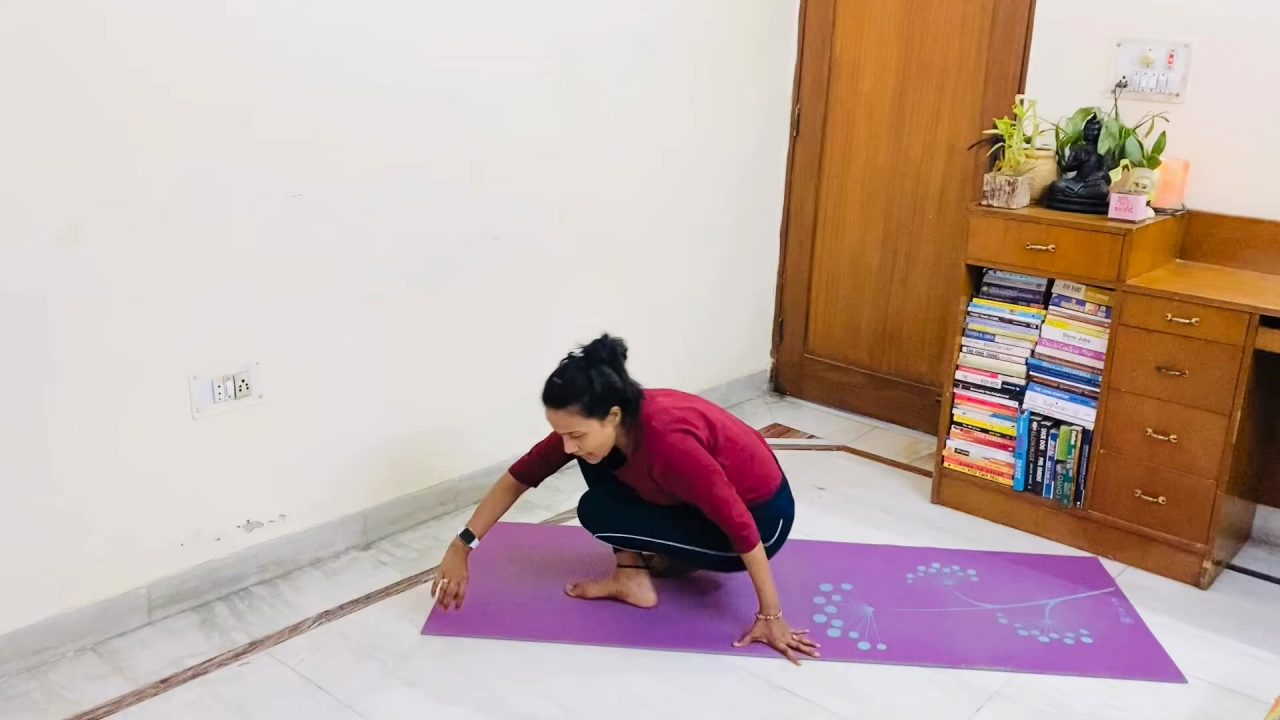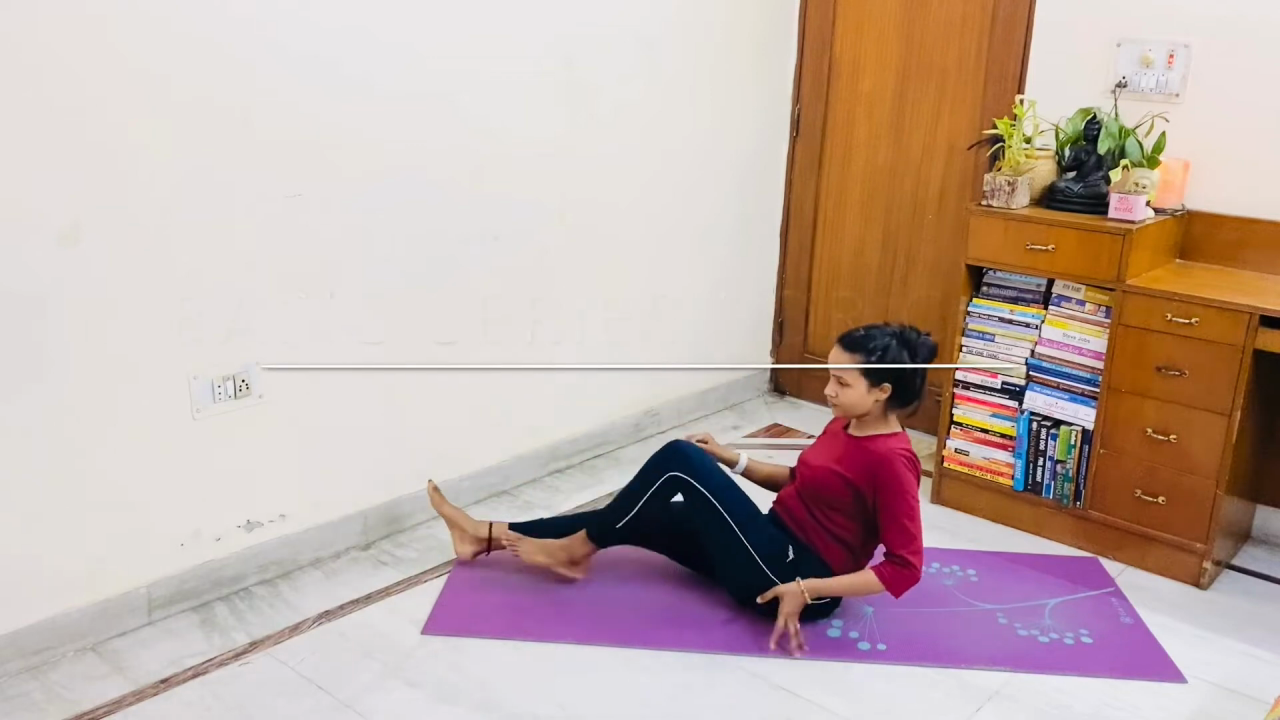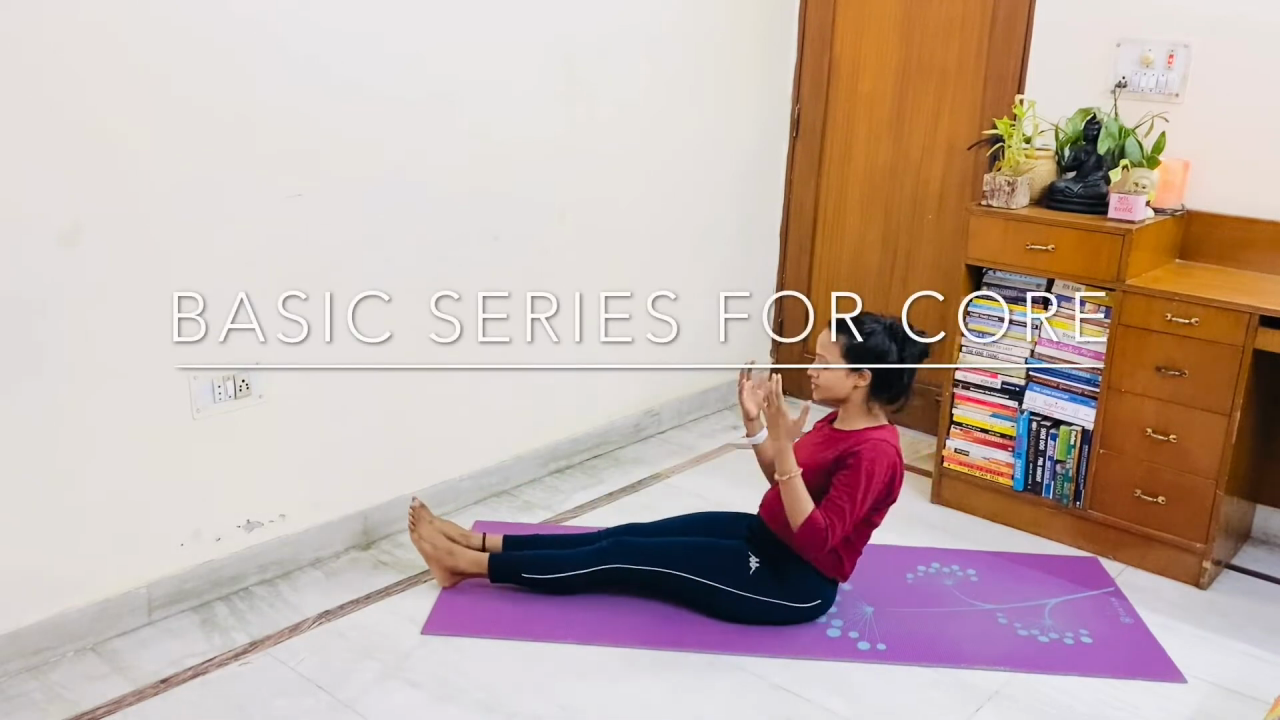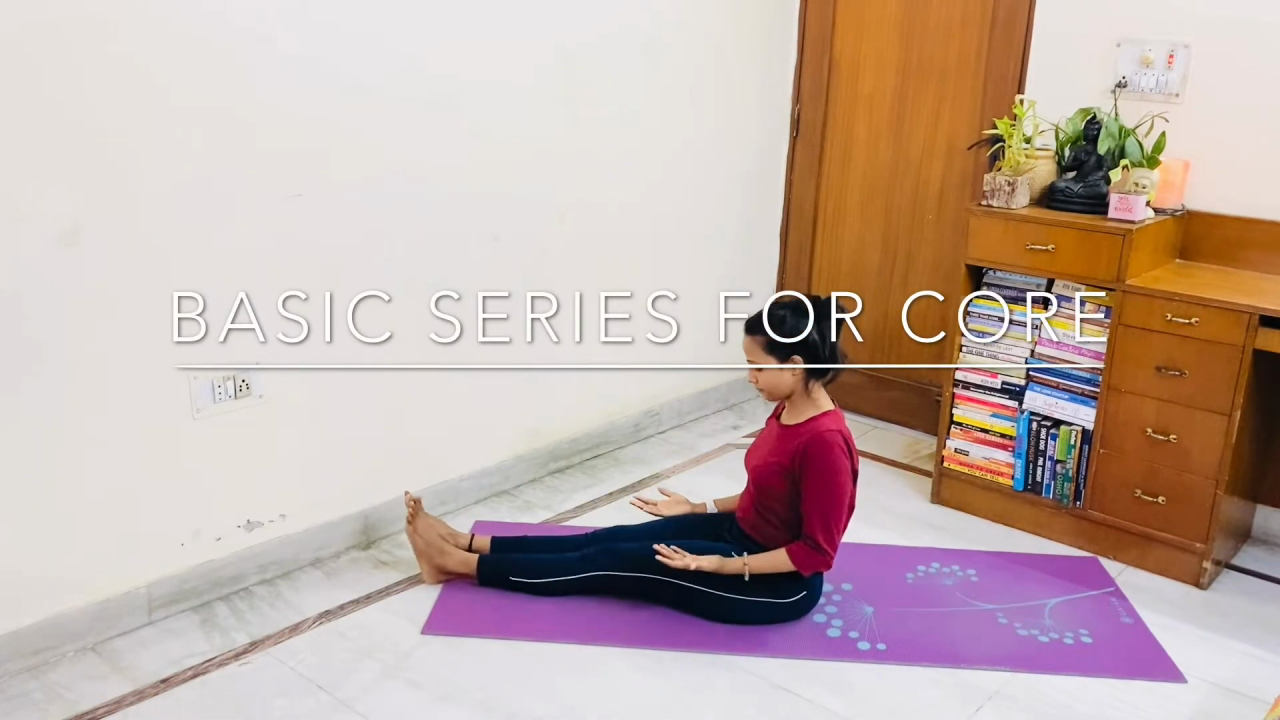
dt=1s
person 1, frame 1
left shoulder: (667, 440)
right shoulder: (607, 423)
left elbow: (740, 525)
right elbow: (520, 476)
left wrist: (770, 616)
right wrist: (462, 546)
left hip: (761, 516)
right hip: (715, 499)
left knee: (597, 509)
right ankle: (635, 569)
person 1, frame 2
left shoulder: (892, 462)
right shoulder: (847, 424)
left elbow: (905, 570)
left wrist: (806, 592)
right wrist: (731, 459)
left hip: (802, 573)
right hip: (776, 545)
left knee: (678, 459)
right knee: (644, 520)
left ankle: (576, 547)
right ankle: (490, 536)
person 1, frame 3
left shoulder: (874, 451)
right shoulder: (841, 421)
left elbow: (818, 537)
left wrist: (784, 450)
right wrist: (757, 425)
left hip: (795, 583)
right hip: (766, 537)
left knee: (625, 557)
right knee: (623, 535)
left ankle: (469, 564)
right ankle: (481, 543)
person 1, frame 4
left shoulder: (824, 441)
right shoulder: (791, 410)
left elbow: (817, 551)
left wrist: (723, 566)
right wrist: (698, 509)
left hip: (780, 585)
right hip: (747, 535)
left knee: (613, 563)
right knee: (610, 540)
left ankle: (457, 563)
right ankle: (466, 543)
